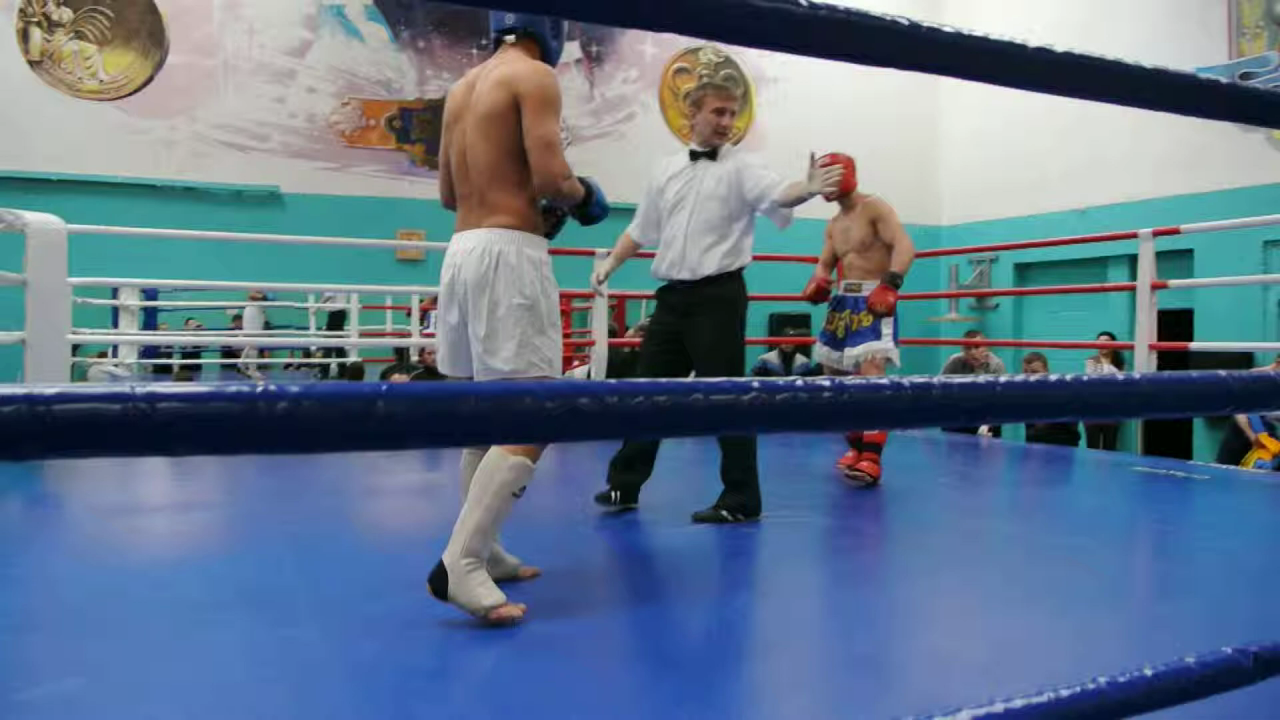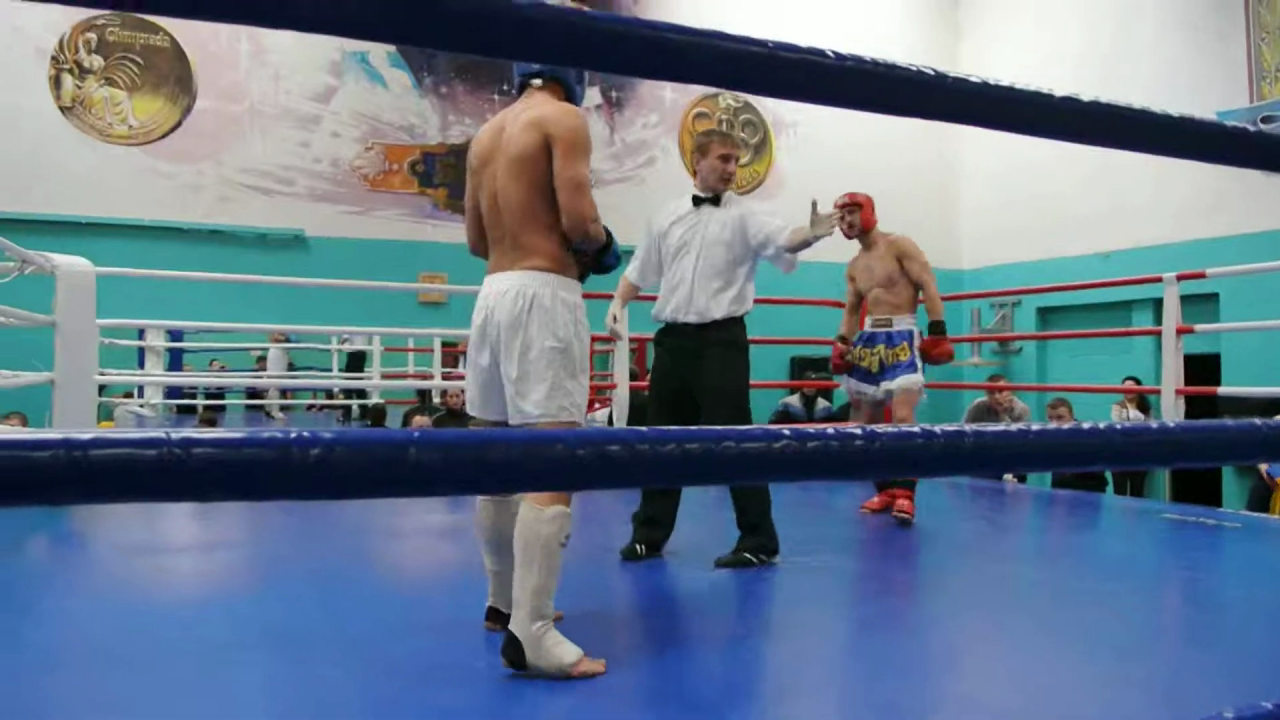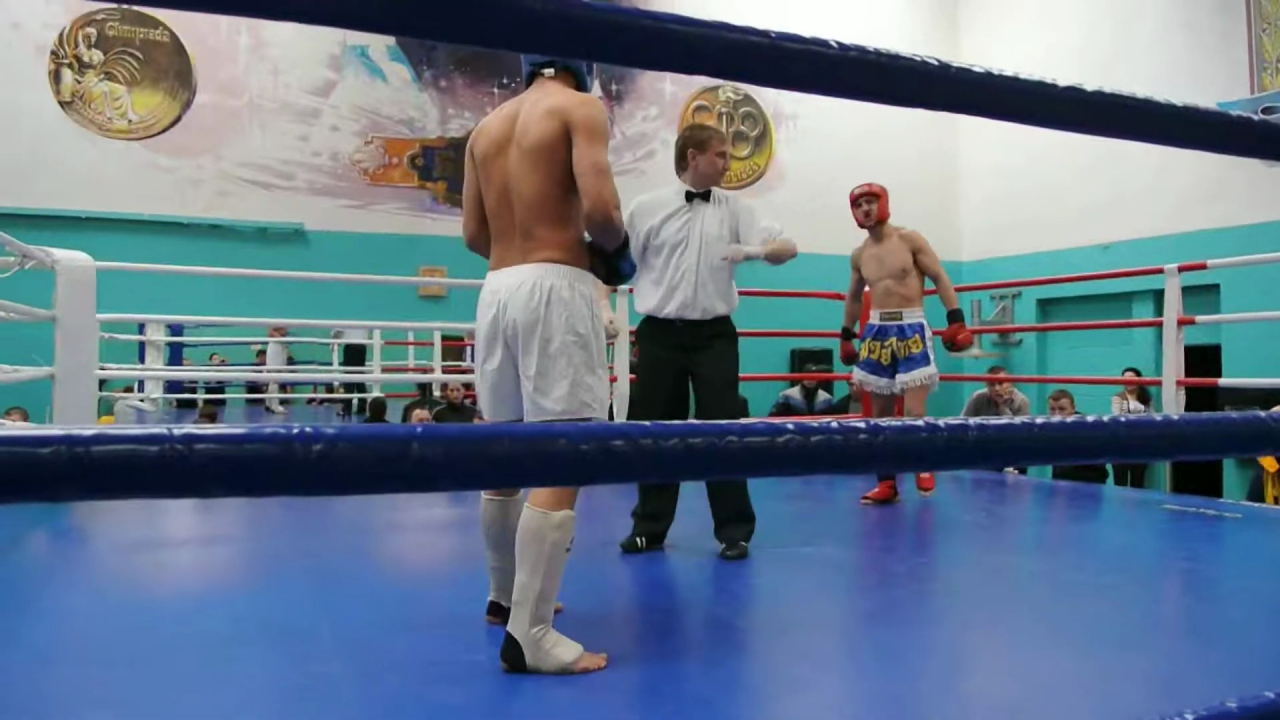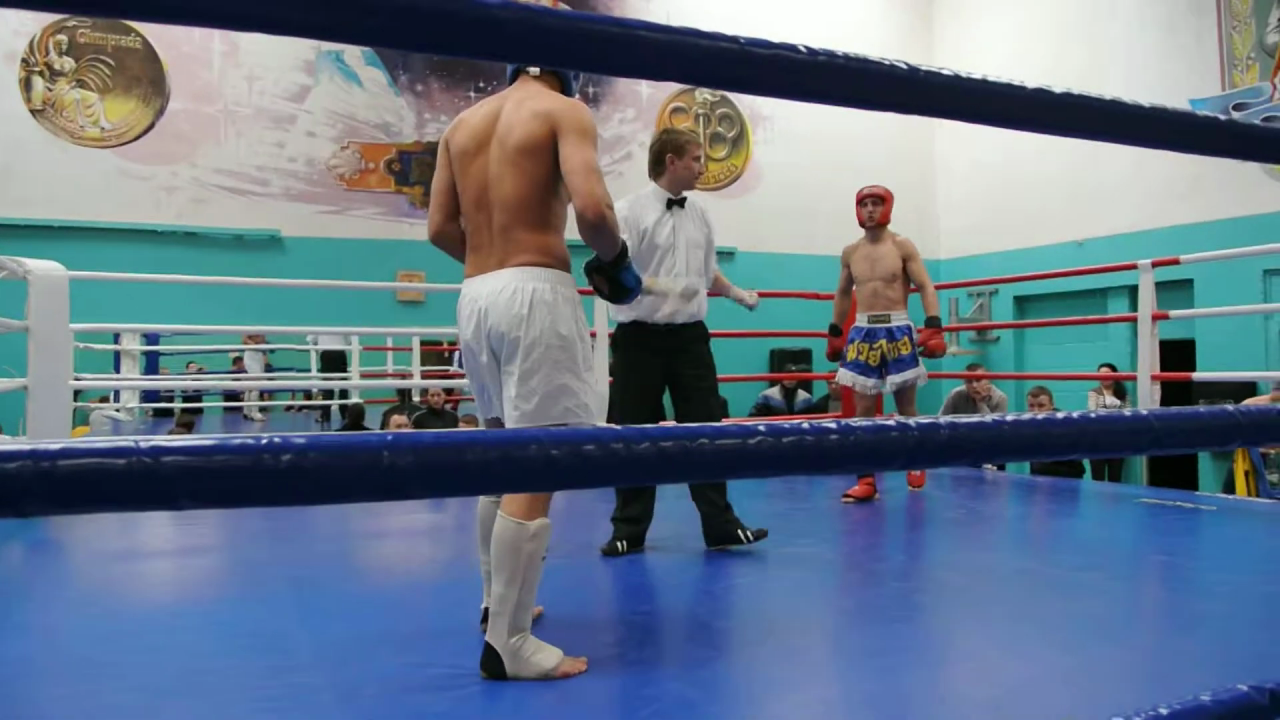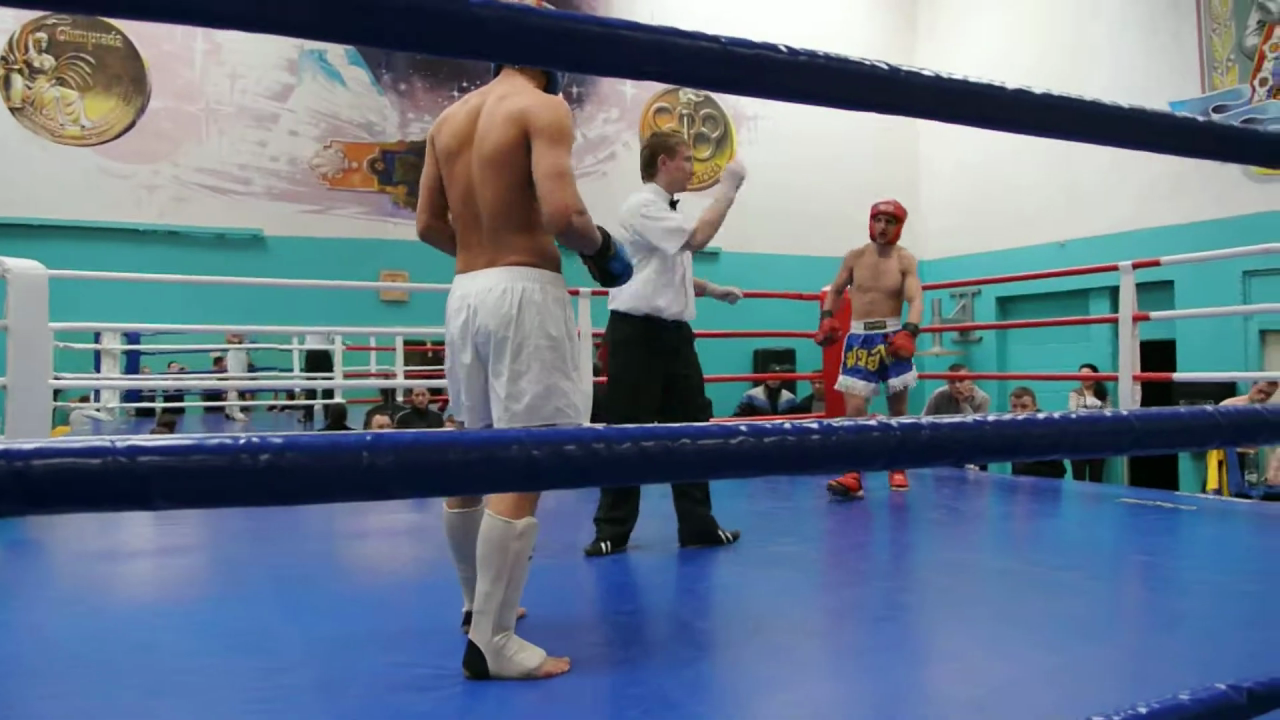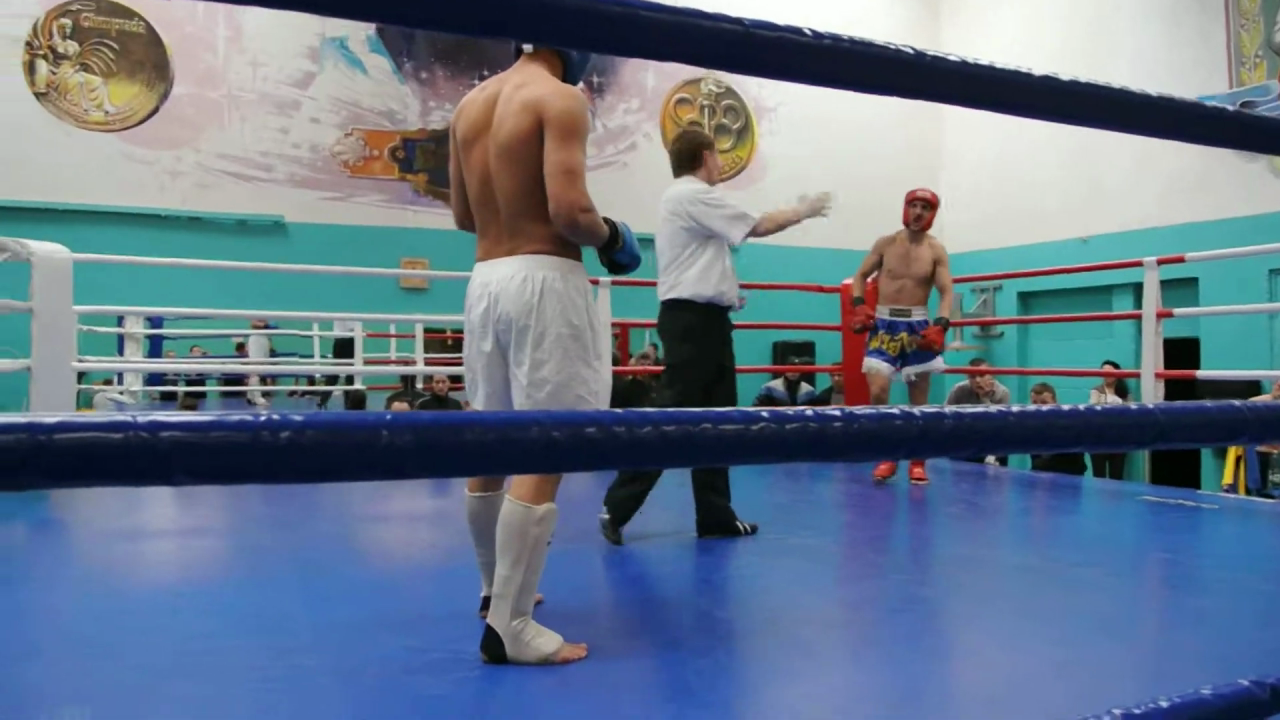
dt=0.2s
person 1, frame 1
left shoulder: (462, 88)
right shoulder: (534, 76)
right elbow: (551, 180)
right wrist: (585, 195)
left hip: (464, 252)
right hip: (508, 255)
left ankle: (484, 551)
right ankle: (461, 565)
person 1, frame 2
left shoulder: (485, 134)
right shoulder: (563, 118)
right elbow: (579, 221)
right wrist: (603, 245)
left hip: (494, 294)
right hip: (542, 297)
left ankle: (505, 599)
right ankle: (531, 633)
person 1, frame 3
left shoulder: (487, 126)
right shoulder: (580, 109)
left elbow: (473, 231)
right elbow: (599, 206)
right wrist: (615, 249)
left hip: (498, 291)
right hip: (554, 289)
left ankle: (506, 594)
right ankle: (529, 636)
person 1, frame 4
left shoulder: (462, 124)
right shoulder: (566, 111)
left elbow: (439, 228)
right elbow: (593, 207)
right wrist: (615, 260)
left hip: (475, 298)
right hip: (536, 294)
left ankle: (498, 604)
right ankle: (508, 644)
person 1, frame 5
left shoulder: (449, 119)
right shoulder: (544, 109)
left elbow: (427, 226)
right elbow: (562, 213)
right wrist: (602, 249)
left hip: (467, 296)
right hip: (525, 294)
left ankle: (480, 603)
right ankle: (491, 642)
person 1, frame 6
left shoulder: (470, 105)
right shoulder: (559, 100)
right elbow: (570, 211)
right wrist: (612, 237)
left hip: (487, 280)
right hip: (544, 281)
left ankle: (498, 590)
right ankle: (509, 627)
person 2, frame 1
left shoulder: (741, 167)
right shoulder: (665, 170)
left elbow: (777, 195)
right elbow: (640, 229)
left wrist: (808, 189)
right wrist: (610, 262)
left hip: (718, 294)
right hip: (672, 294)
left ankle: (741, 499)
right ankle: (624, 483)
person 2, frame 2
left shoulder: (744, 213)
right shoulder: (666, 216)
left elbow: (780, 245)
right elbow: (639, 272)
left wrist: (808, 235)
right wrist: (618, 304)
left hip: (723, 338)
right hip: (674, 338)
left ankle: (758, 540)
right ankle: (651, 532)
person 2, frame 3
left shoulder: (733, 208)
right shoulder: (647, 208)
left elbow: (786, 249)
left wrist: (754, 249)
left hip: (715, 332)
right hip: (663, 334)
left knee: (720, 427)
left ankle: (735, 528)
right ankle: (650, 525)
person 2, frame 4
left shoulder: (697, 213)
right shoulder: (631, 211)
left elbow: (706, 268)
left wrist: (735, 293)
right wrist: (659, 291)
left hip: (690, 335)
right hip: (641, 337)
left knee: (705, 427)
right knee: (635, 433)
left ankle: (720, 524)
right ankle: (629, 529)
person 2, frame 5
left shoulder: (668, 210)
right shoulder: (641, 207)
right elbow: (698, 238)
left wrist: (710, 289)
right wrist: (727, 190)
left hip: (673, 333)
right hip: (636, 333)
left knee: (691, 427)
left ankle: (697, 523)
right ankle: (611, 530)
person 2, frame 6
left shoulder: (682, 199)
right shoulder: (695, 196)
right elbow: (758, 226)
left wrist: (724, 291)
right wrist: (803, 210)
left hip: (697, 320)
right hip: (690, 319)
right knee: (671, 414)
left ankle: (714, 513)
right ankle: (618, 504)
person 3, frame 1
left shoulder: (876, 208)
right shoulder: (833, 225)
left elbow: (904, 246)
right elbow: (824, 264)
left wrist: (890, 284)
right wrist: (817, 283)
left hip: (873, 302)
right hip: (843, 301)
left knee: (871, 378)
right knee: (835, 381)
left ankle: (870, 460)
right ankle: (857, 446)
person 3, frame 2
left shoulder: (899, 246)
right shoulder: (854, 265)
left elbow: (928, 287)
left wrist: (937, 333)
right wrist: (842, 343)
left hip: (902, 336)
right hip: (869, 338)
left knee: (902, 417)
right knee: (866, 420)
left ankle: (905, 494)
right ankle: (884, 491)
person 3, frame 3
left shoulder: (910, 240)
right shoulder: (859, 255)
left elbow: (940, 278)
right elbow: (854, 297)
left wrist: (956, 320)
right wrist: (846, 336)
left hip: (911, 328)
right hip: (876, 330)
left knee: (914, 411)
right knee: (880, 412)
right ankle: (887, 483)
person 3, frame 4
left shoulder: (904, 246)
right shoulder: (850, 254)
left elbow: (926, 288)
right elbow: (843, 294)
left wrist: (934, 328)
right wrist: (835, 332)
left hip: (898, 330)
right hip: (862, 331)
left knee: (906, 407)
right knee: (864, 410)
left ankle: (915, 464)
right ankle: (867, 481)
person 3, frame 5
left shoulder: (906, 261)
right shoulder: (855, 257)
left elbow: (916, 300)
right elbow: (835, 291)
left wrist: (909, 334)
right wrist: (827, 319)
left hip: (891, 337)
right hip: (859, 338)
left knee: (898, 410)
right knee: (855, 410)
left ankle: (898, 470)
right ankle: (852, 476)
person 3, frame 6
left shoulder: (936, 251)
right shoulder: (886, 243)
left elbow: (946, 292)
right elbow: (861, 276)
left wrist: (940, 327)
right wrist: (858, 305)
left hip: (917, 326)
right hip: (884, 323)
left knee: (918, 400)
right knee: (877, 393)
left ankle: (917, 462)
right ankle: (888, 458)
